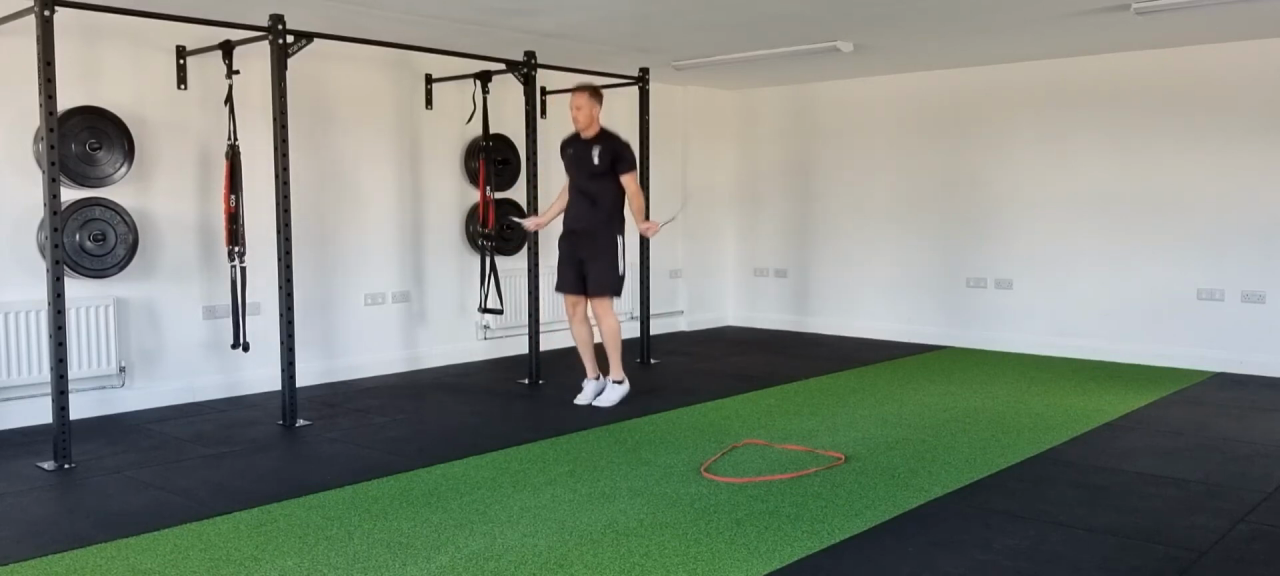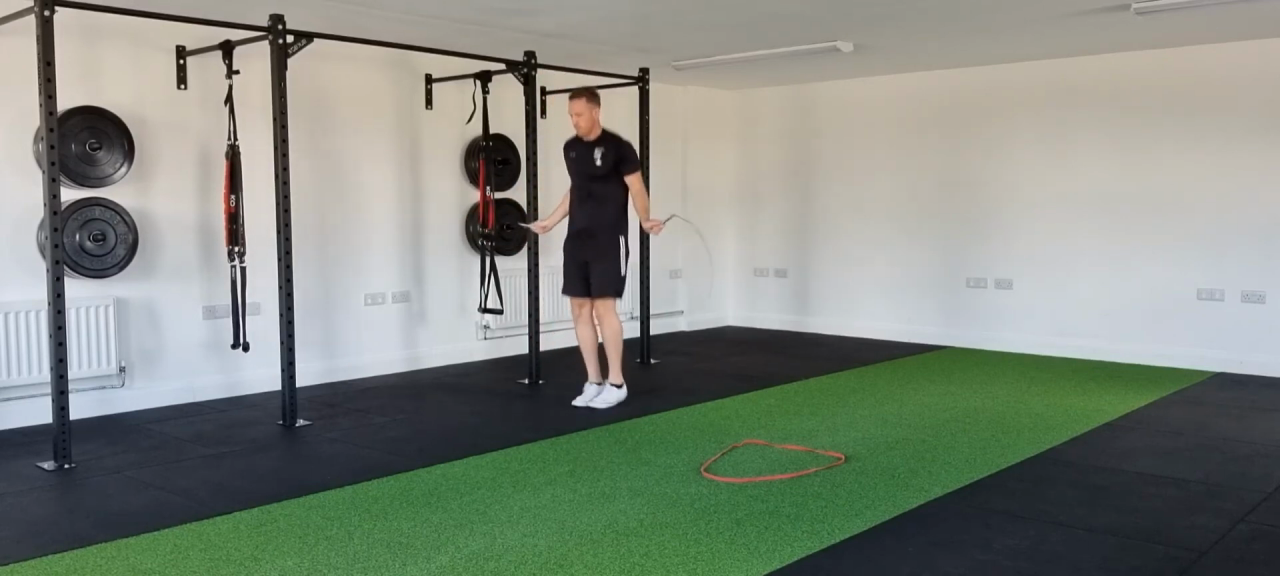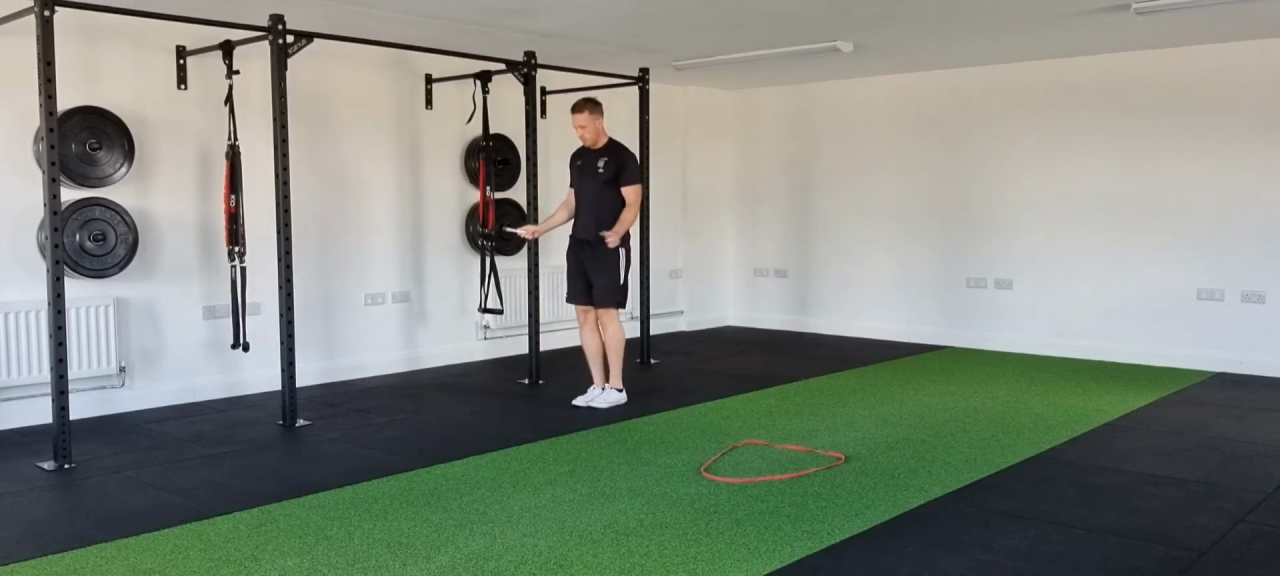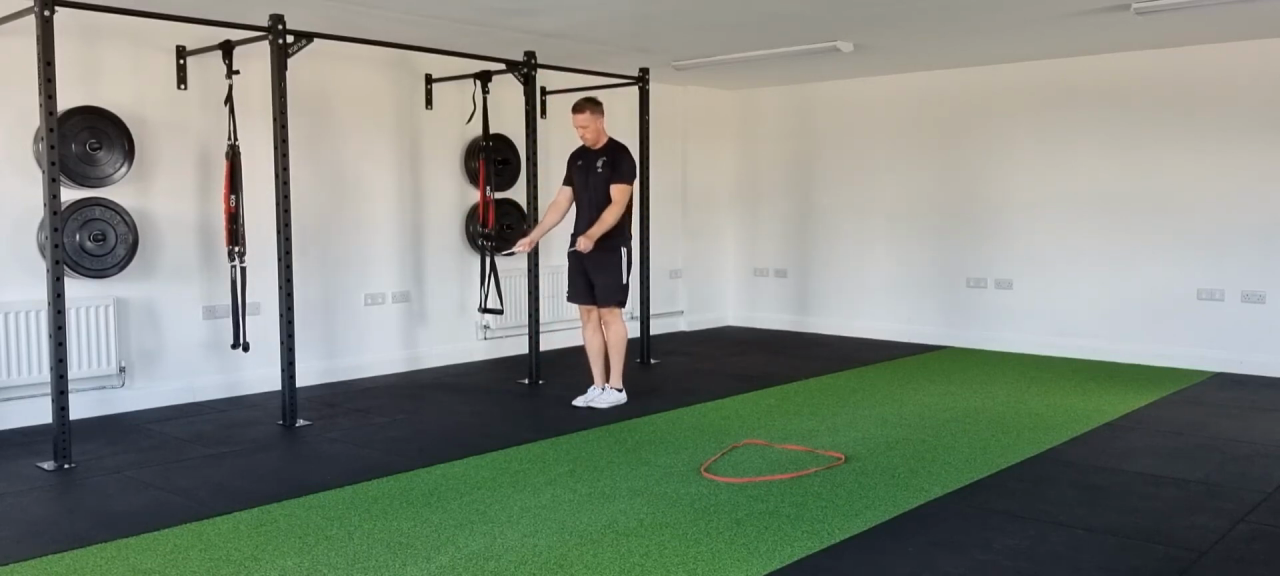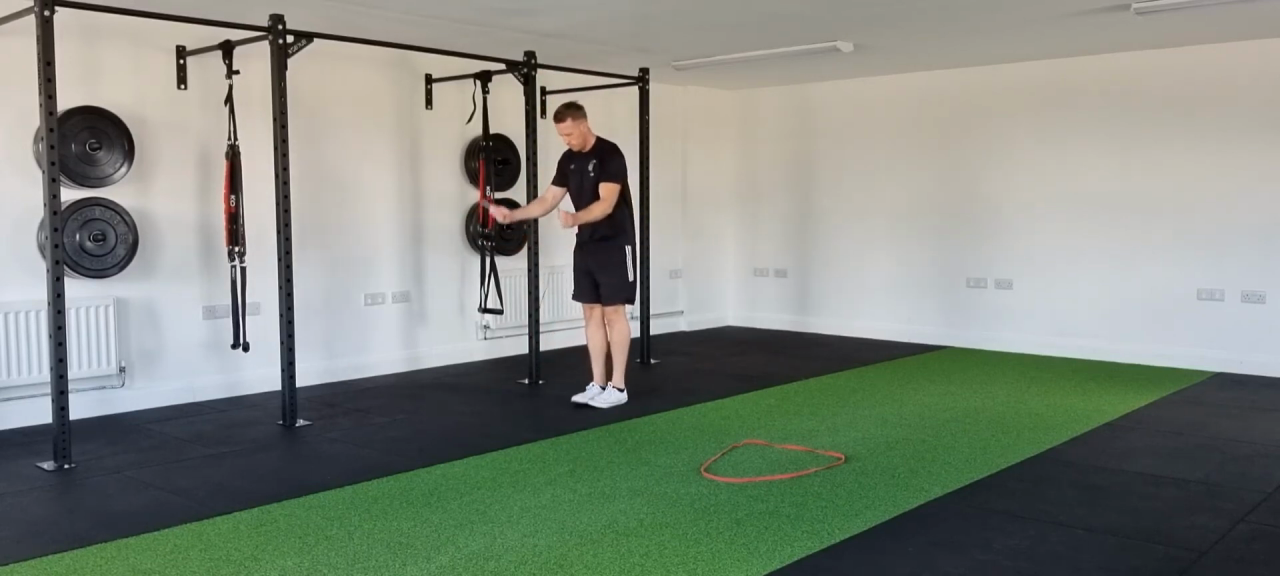
dt=0.4s
person 1, frame 1
left shoulder: (615, 146)
right shoulder: (568, 146)
left elbow: (632, 188)
left wrist: (641, 223)
right wrist: (544, 219)
left hip: (605, 238)
right hip: (572, 237)
left knee: (601, 307)
right knee: (574, 307)
left ankle: (617, 378)
right ankle: (593, 378)
person 1, frame 2
left shoulder: (618, 147)
right shoulder: (571, 148)
left elbow: (636, 187)
left wrist: (646, 220)
right wrist: (551, 220)
left hip: (609, 239)
right hip: (577, 239)
left knee: (603, 308)
right knee: (580, 309)
left ankle: (616, 383)
right ankle: (595, 382)
person 1, frame 3
left shoulder: (621, 156)
right shoulder: (577, 158)
left elbow: (632, 203)
left wrist: (617, 233)
right wrist: (540, 228)
left hip: (608, 250)
right hip: (579, 247)
left knee: (606, 316)
right knee: (585, 317)
left ankle: (616, 388)
right ankle: (598, 385)
person 1, frame 4
left shoulder: (619, 155)
right shoulder: (577, 158)
left elbow: (618, 204)
right elbow: (561, 203)
left wrist: (592, 236)
right wrist: (534, 236)
left hip: (611, 248)
right hip: (580, 248)
left knee: (610, 315)
right knee: (588, 316)
left ankle: (616, 387)
right ankle: (599, 385)
person 1, frame 5
left shoulder: (609, 154)
right shoulder: (568, 160)
left elbow: (606, 203)
right elbow: (548, 200)
left wrist: (575, 218)
right wrist: (512, 214)
left hip: (614, 245)
right hip: (586, 245)
left knee: (613, 313)
right knee: (592, 313)
left ankle: (617, 387)
right ankle: (597, 384)
